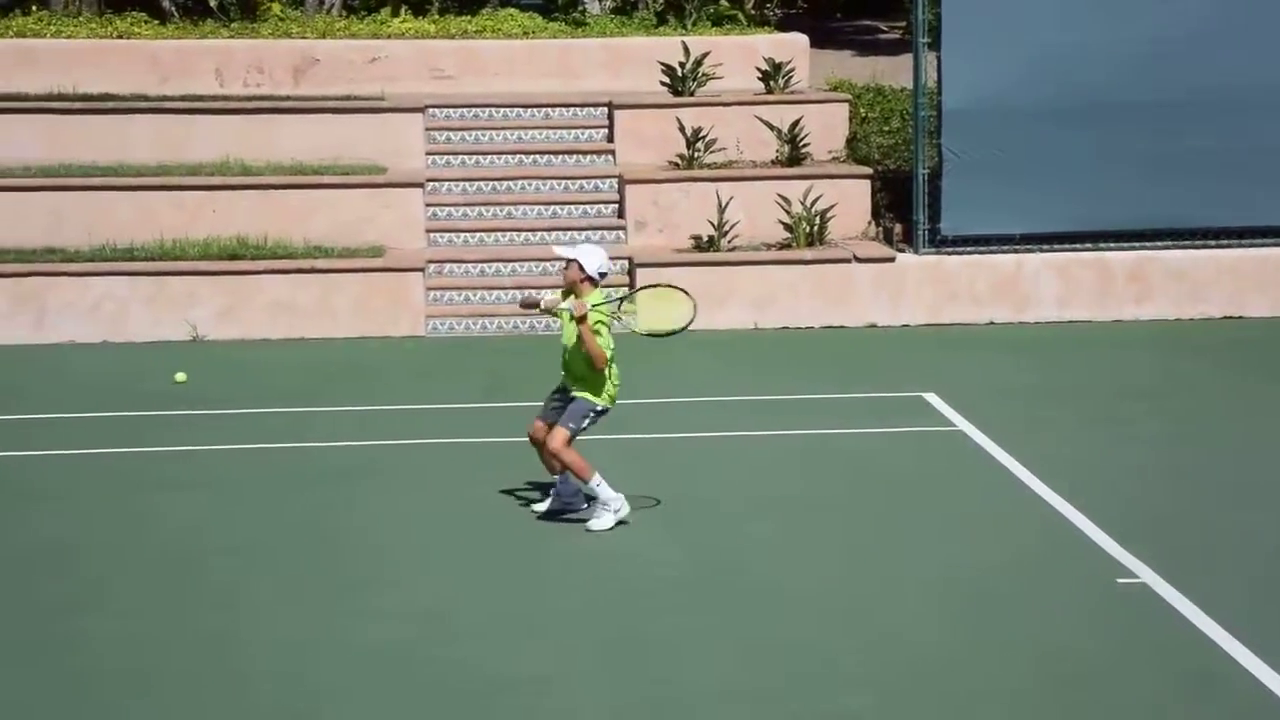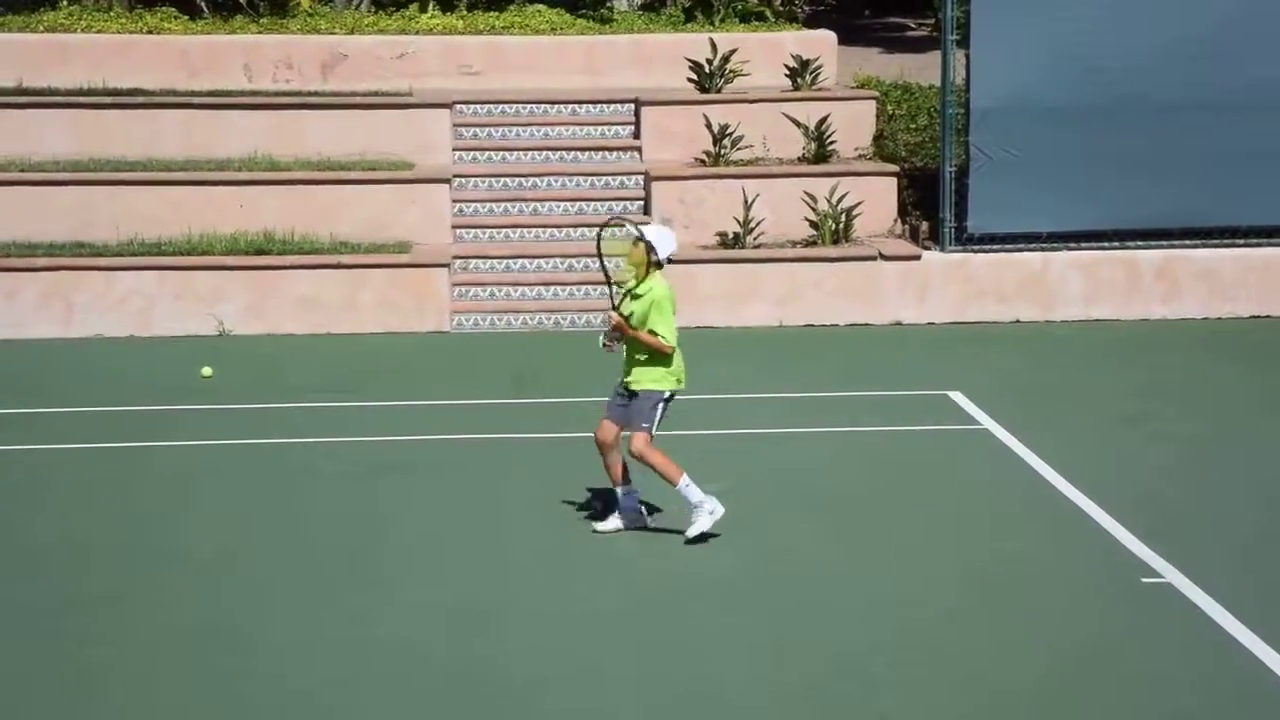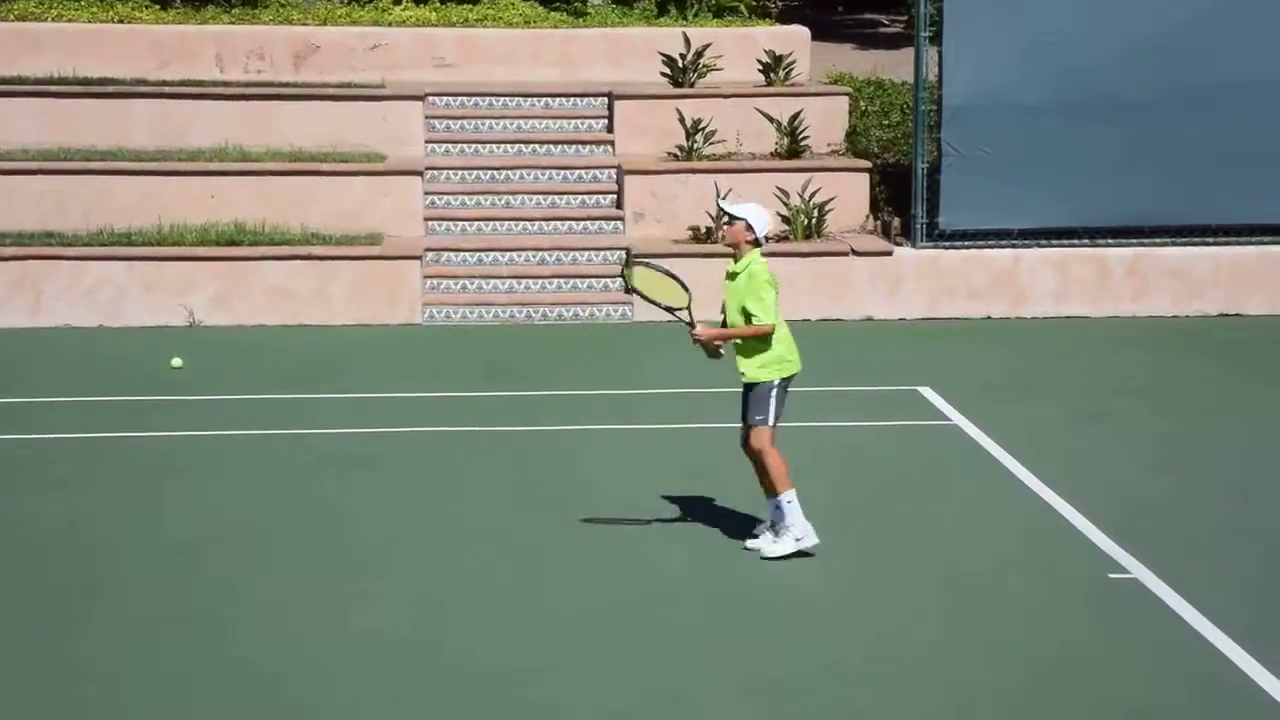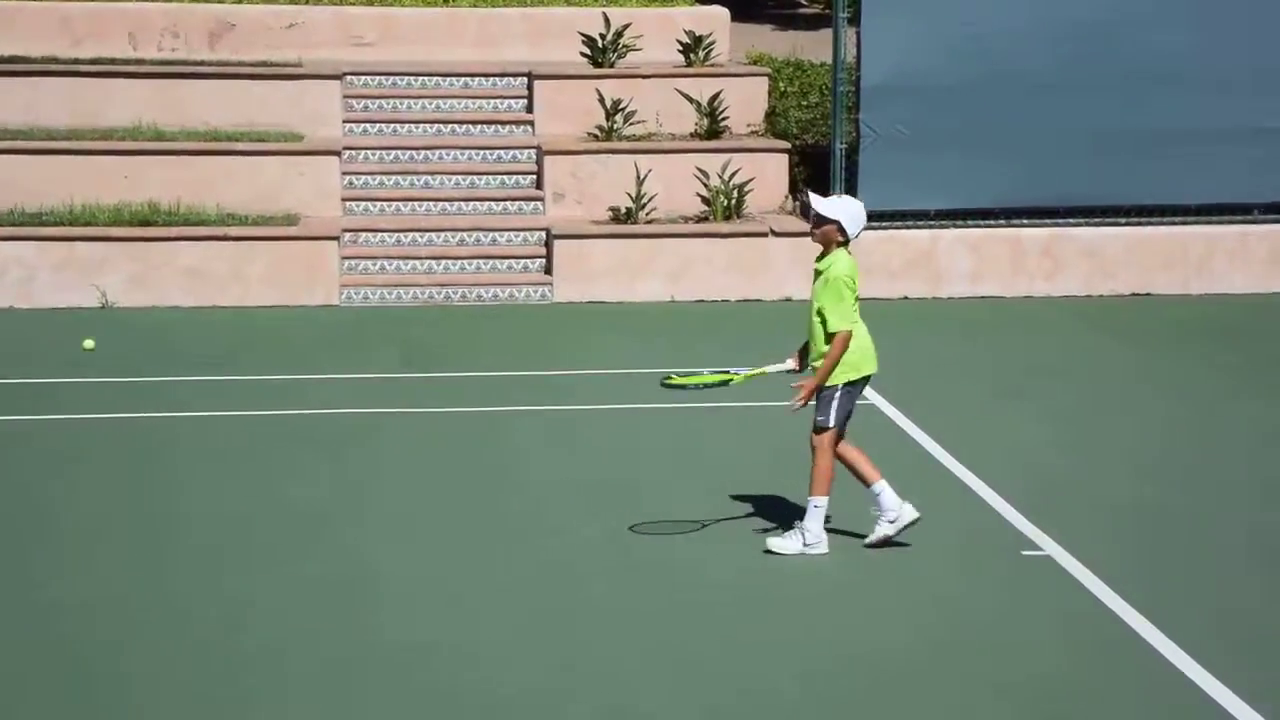
dt=0.5s
person 1, frame 1
left shoulder: (597, 312)
right shoulder: (569, 297)
left elbow: (600, 362)
right elbow: (524, 303)
left wrist: (582, 324)
right wrist: (541, 301)
left hip: (594, 390)
right hip: (572, 384)
left knee: (556, 444)
right knee: (537, 433)
left ankle: (610, 501)
right ankle: (566, 495)
person 1, frame 2
left shoulder: (659, 292)
right shoulder: (635, 286)
left elbow: (666, 345)
left wrist: (626, 329)
right wrist: (613, 332)
left hip: (658, 379)
right hip: (634, 376)
left knee: (640, 448)
right knee: (605, 438)
left ankle: (704, 505)
right ankle: (630, 511)
person 1, frame 3
left shoulder: (757, 271)
right shoulder: (735, 270)
left elbow: (766, 325)
left wrist: (717, 334)
right wrist: (714, 335)
left hip: (771, 366)
right hip: (753, 367)
left knee: (761, 443)
right knee: (750, 444)
left ankle: (797, 528)
right ankle: (782, 522)
person 1, frame 4
left shoulder: (838, 272)
right shoulder: (829, 262)
left elbow: (843, 335)
left wrist: (815, 380)
right wrist: (806, 349)
left hip: (842, 370)
right hip: (843, 368)
left knee: (822, 443)
right knee: (834, 442)
left ankle: (810, 533)
right ankle: (892, 508)
